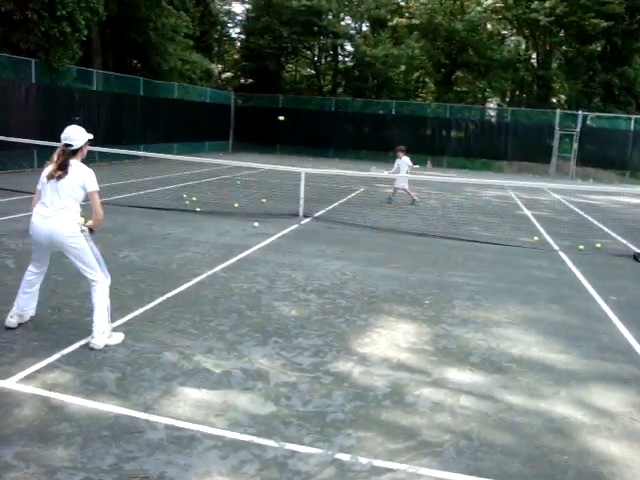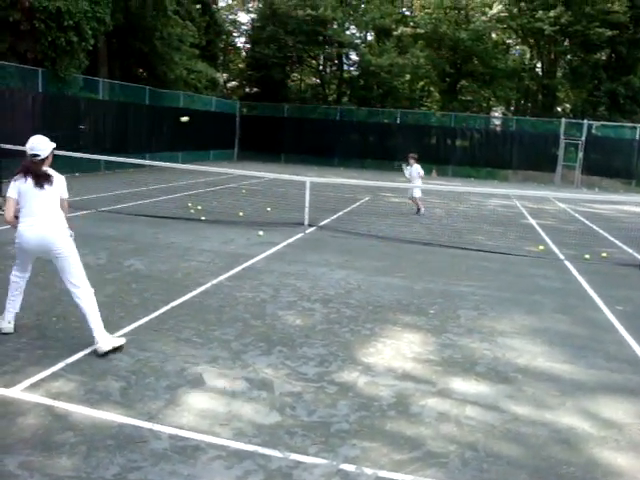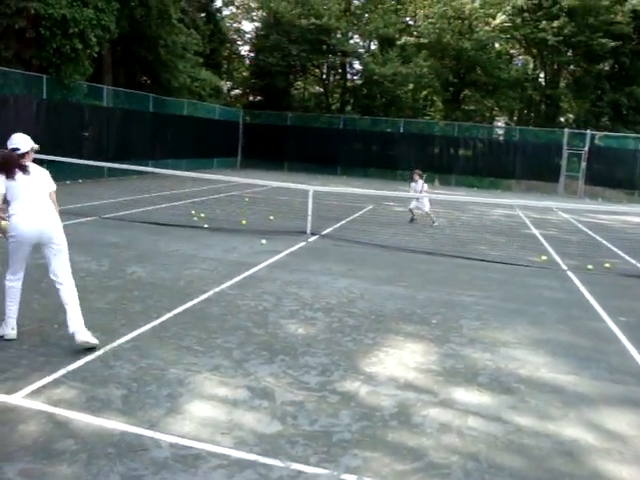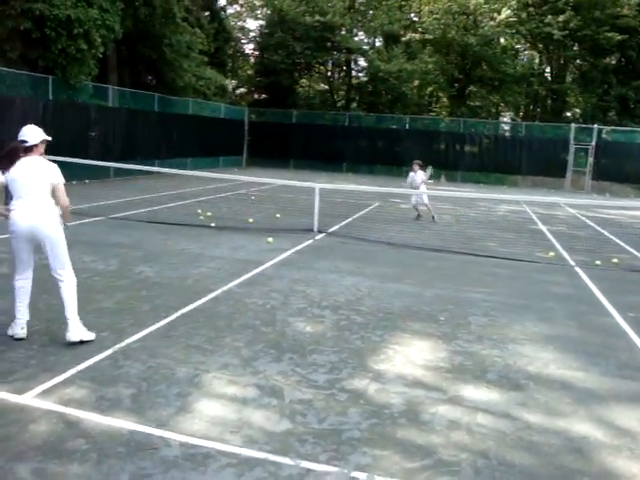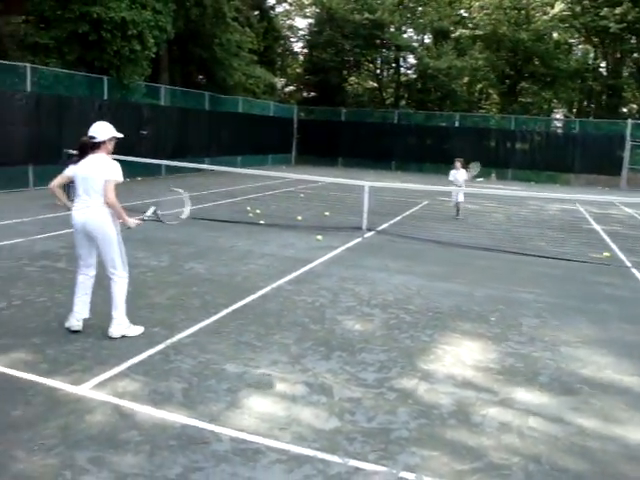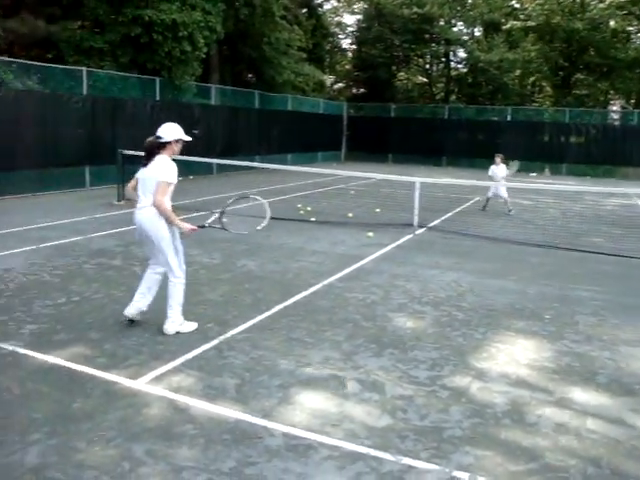
dt=0.2s
person 1, frame 1
left shoulder: (49, 169)
right shoulder: (85, 173)
left elbow: (36, 203)
right elbow: (98, 215)
right wrist: (91, 226)
left hip: (39, 226)
right hip: (66, 229)
left knee: (36, 269)
right knee: (100, 279)
left ankle: (16, 315)
right ankle: (101, 334)
person 1, frame 2
right shoulder: (58, 179)
left hip: (27, 235)
right hip: (56, 234)
left knee: (19, 273)
right knee: (80, 287)
right ankle: (102, 338)
person 1, frame 3
right shoulder: (42, 173)
right elbow: (55, 207)
left hip: (21, 226)
right hip: (49, 224)
right knee: (63, 279)
right ankle: (79, 331)
person 1, frame 4
right shoulder: (50, 167)
right elbow: (64, 203)
right wrist: (65, 219)
left hip: (19, 223)
right hip: (47, 222)
left knee: (23, 275)
right knee: (65, 276)
left ankle: (20, 326)
right ankle: (74, 329)
person 1, frame 5
left shoulder: (79, 163)
right shoulder: (111, 164)
left elbow: (54, 186)
right elbow: (109, 199)
left wrist: (70, 206)
right wrist: (126, 219)
left hip: (79, 218)
right hip: (101, 219)
left knee: (85, 269)
right knee: (118, 272)
left ankle: (76, 319)
right ankle: (118, 324)
person 1, frame 6
left shoulder: (148, 163)
right shoulder: (169, 166)
left elbow: (130, 189)
right elbow: (158, 201)
right wrist: (179, 224)
left hip: (141, 218)
right hip: (157, 220)
left knee: (157, 266)
right knee: (177, 271)
left ankle: (135, 307)
right ankle: (173, 321)
